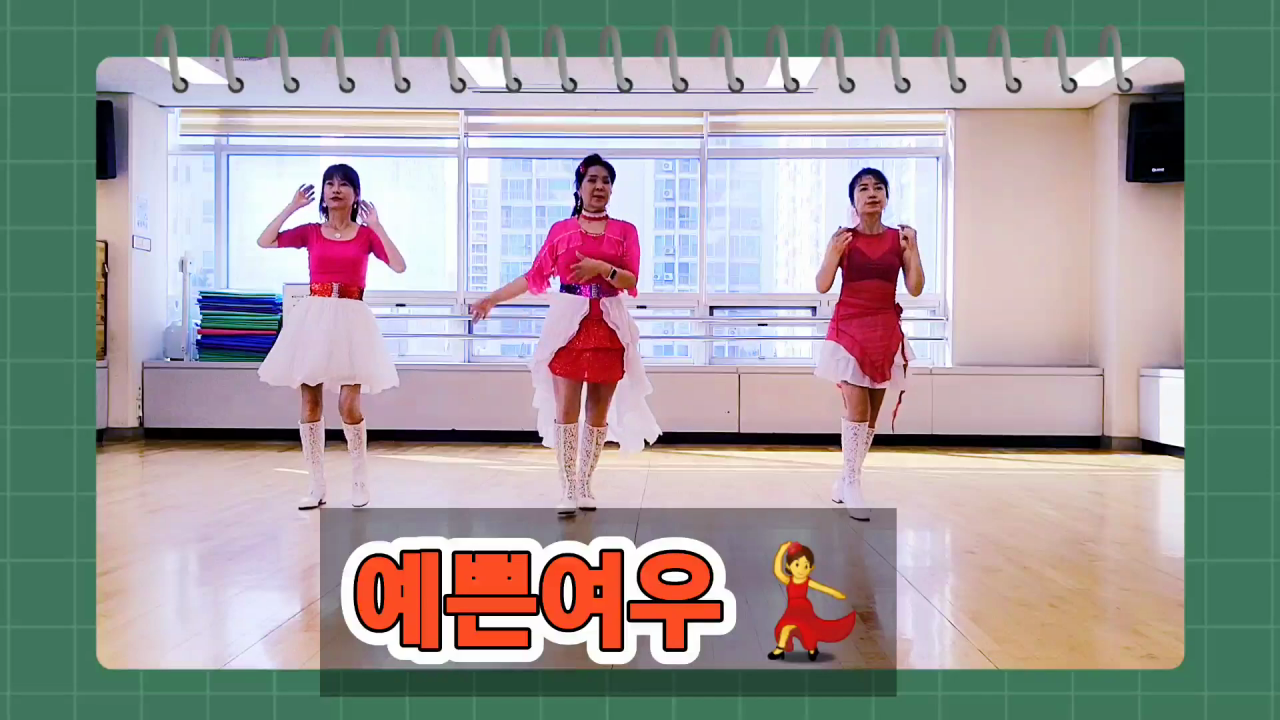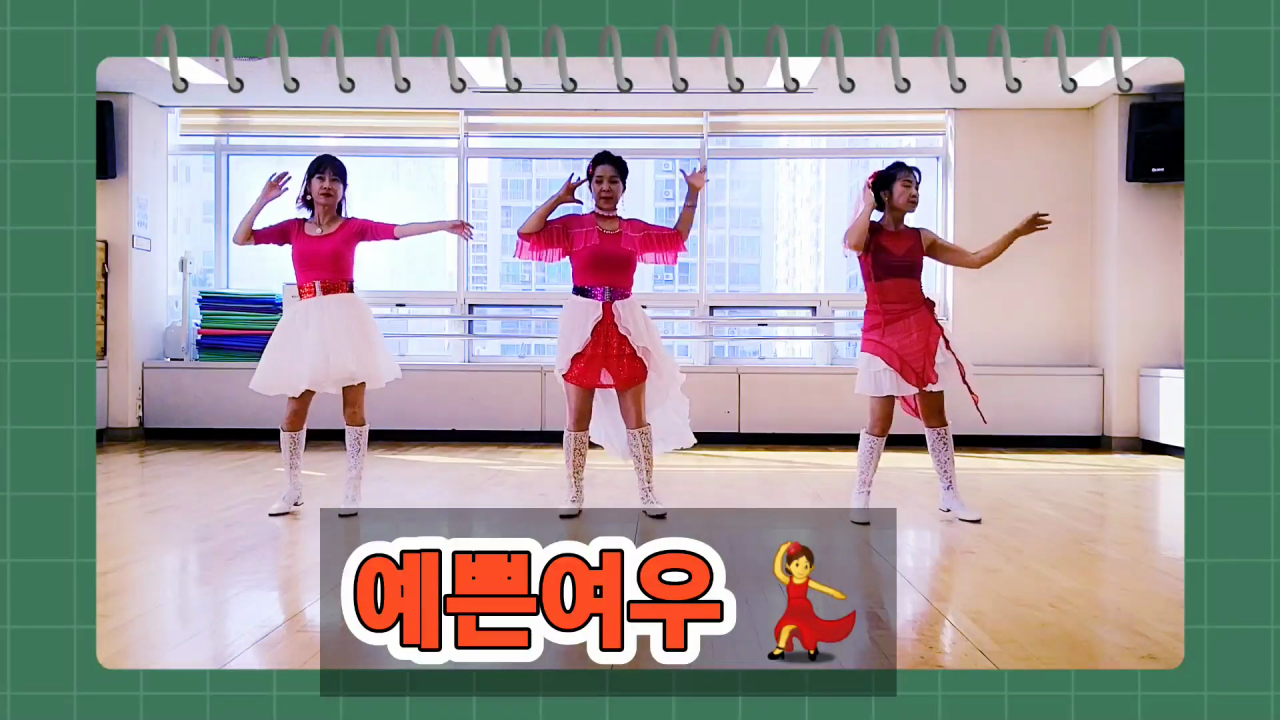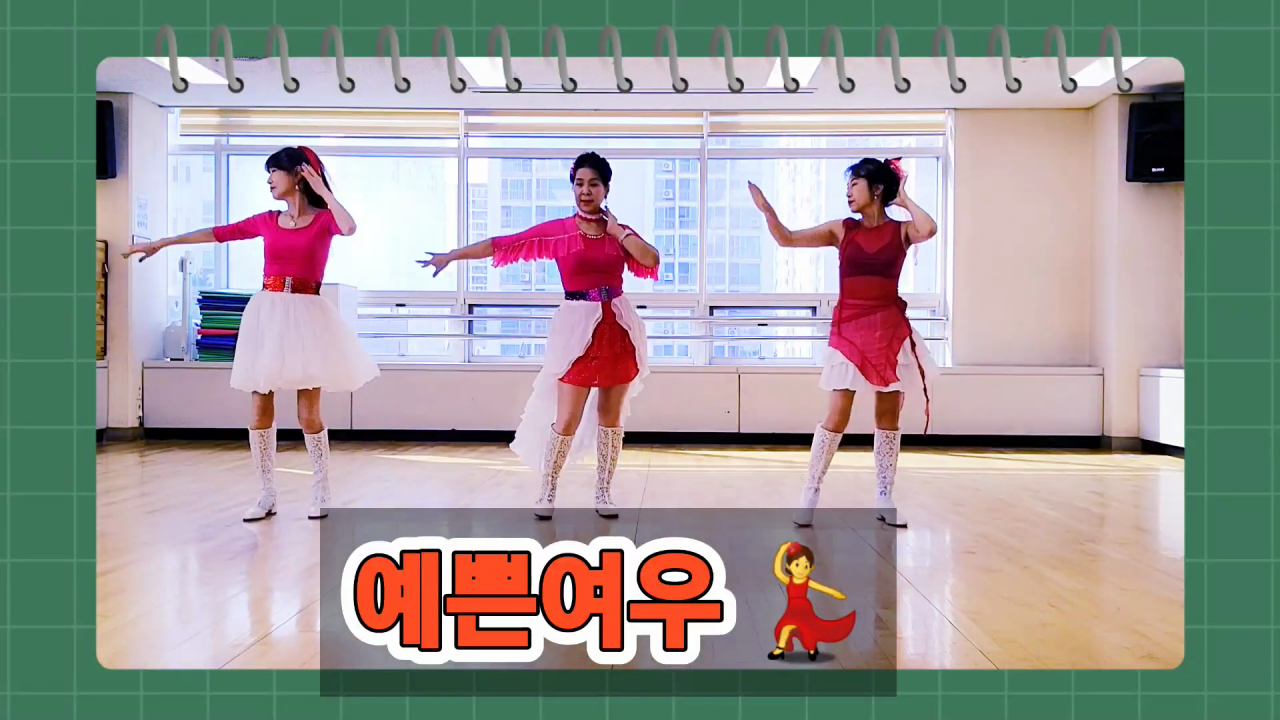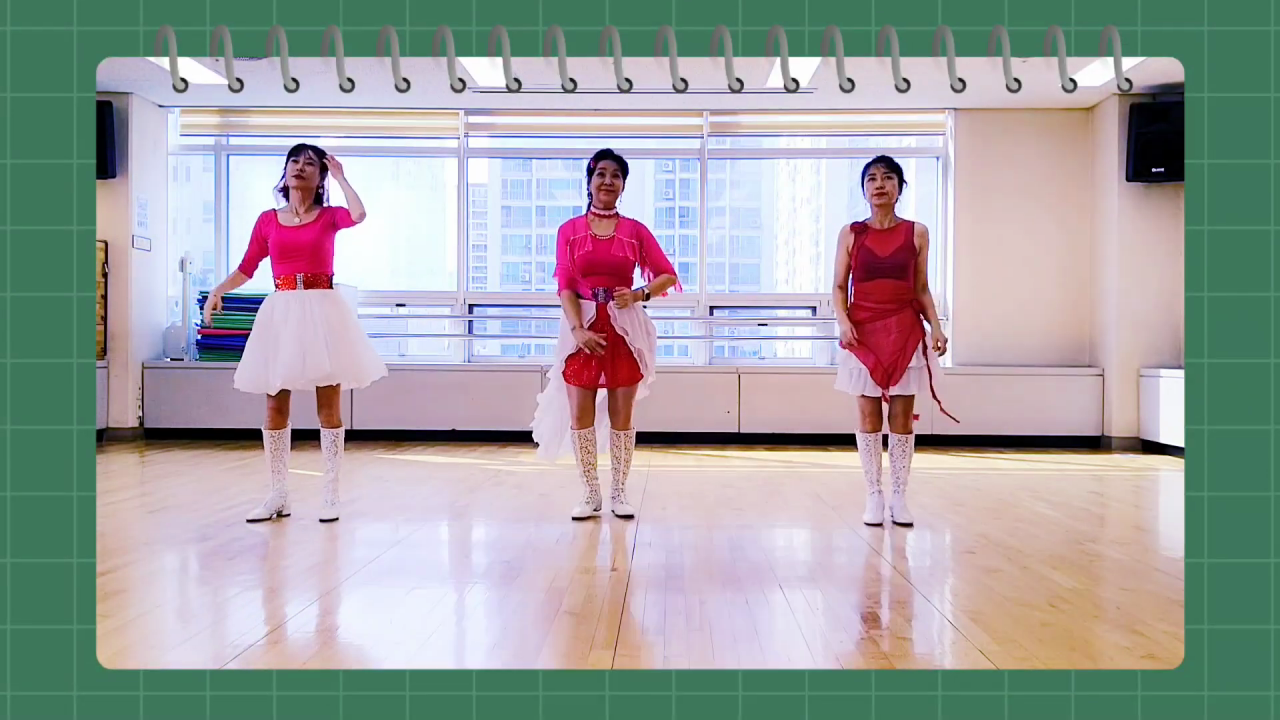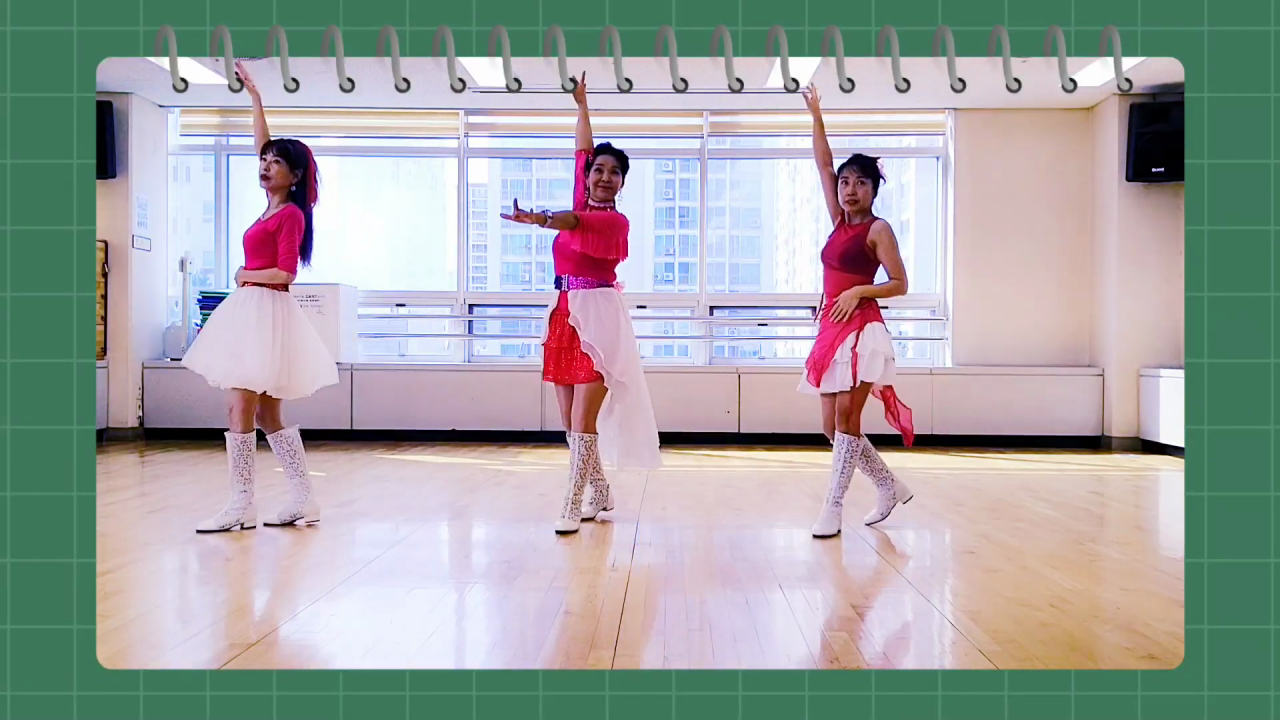
dt=1s
person 1, frame 1
left shoulder: (367, 236)
right shoulder: (310, 233)
left elbow: (399, 266)
right elbow: (264, 242)
left wrist: (377, 226)
right wrist: (293, 207)
left hip: (350, 319)
right hip: (313, 318)
left knee: (349, 406)
right knee: (310, 404)
left ankle: (359, 480)
right ankle: (317, 486)
person 1, frame 2
left shoulder: (353, 228)
right shoulder: (292, 229)
left elbow: (399, 230)
right elbow: (241, 239)
left wrist: (444, 225)
right wrist: (264, 199)
left hip: (345, 316)
right hip: (306, 320)
left knee: (354, 409)
right knee: (294, 412)
left ankle: (353, 491)
right ankle: (293, 489)
person 1, frame 3
left shoulder: (325, 219)
right shoulder: (266, 221)
left elbow: (350, 227)
right elbow: (216, 233)
left wrist: (321, 189)
right wrist: (161, 243)
left hip: (307, 315)
right hip: (266, 313)
left knee: (309, 414)
right knee: (260, 411)
left ankle: (321, 490)
right ankle: (268, 494)
person 1, frame 4
left shoulder: (330, 216)
right shoulder: (267, 220)
left elbow: (359, 213)
right elbow: (245, 269)
left wrist: (340, 176)
right wrist: (217, 291)
left hip: (323, 311)
right hip: (282, 313)
left knee: (328, 409)
right knee: (275, 409)
left ankle: (331, 494)
right ankle: (277, 495)
person 1, frame 5
left shoulder: (291, 214)
right shoulder: (275, 205)
left elbow: (286, 273)
right elbow: (261, 142)
left wrist: (245, 275)
right wrist: (252, 94)
left hip: (265, 312)
right hip: (252, 312)
left knee: (240, 414)
right knee: (267, 416)
left ankle: (241, 507)
right ankle: (303, 500)
person 2, frame 1
left shoulder: (625, 231)
right shoulder: (560, 230)
left elbow: (630, 283)
right elbow: (535, 277)
left wrist: (602, 267)
right wrist: (493, 299)
left hip: (609, 326)
right hip: (567, 324)
left knee: (598, 415)
right knee: (565, 413)
left ankle: (584, 485)
right ankle: (569, 490)
person 2, frame 2
left shoulder: (637, 231)
right shoulder: (572, 227)
left elbow: (676, 238)
right elbow: (526, 233)
left wrist: (693, 196)
right wrist: (558, 199)
left hip: (625, 325)
right hip: (583, 325)
left knee: (636, 416)
right knee: (578, 418)
left ankle: (647, 491)
right ankle: (575, 492)
person 2, frame 3
left shoulder: (622, 234)
right shoulder: (555, 231)
left elbow: (652, 261)
right elbow: (501, 244)
left wrist: (617, 229)
right wrist: (452, 255)
left hip: (618, 327)
right hip: (578, 327)
left knee: (611, 417)
right knee: (566, 420)
left ankle: (603, 491)
right ankle: (548, 490)
person 2, frame 4
left shoulder: (636, 231)
right shoulder: (570, 230)
left elbow: (668, 276)
right elbow: (565, 283)
left wrist: (640, 293)
right wrist: (577, 329)
left hip: (625, 327)
right hip: (584, 329)
left knee: (621, 418)
right knee: (580, 417)
left ankle: (618, 493)
right ankle: (591, 494)
person 2, frame 5
left shoulder: (616, 221)
right shoulder: (582, 205)
left elbow: (574, 222)
right elbow: (583, 151)
left wrist: (540, 219)
right wrist: (581, 104)
left hip: (597, 318)
right hip: (564, 317)
left knee: (583, 421)
right knee: (572, 421)
left ankle: (573, 506)
right ankle: (601, 493)
person 3, frame 1
left shoulder: (900, 239)
right shoulder: (844, 239)
left elbow: (915, 289)
right elbow: (822, 286)
left wrist: (912, 249)
right wrist: (835, 251)
left hip: (886, 331)
right hip: (848, 329)
left knee: (870, 417)
right knee: (857, 411)
left ankle: (844, 481)
right ankle: (852, 486)
person 3, frame 2
left shoulder: (921, 237)
right shoulder: (868, 233)
left elbow: (974, 260)
right elbow: (852, 243)
left wrist: (1018, 231)
right wrist: (867, 205)
left hip: (923, 331)
right hip: (882, 334)
left knee: (936, 416)
right knee: (880, 421)
left ankle: (949, 494)
right ankle: (861, 494)
person 3, frame 3
left shoulder: (902, 230)
right shoulder: (841, 229)
left elbow: (929, 229)
right elbow: (787, 239)
left wrist: (904, 201)
right wrist: (766, 209)
left hip: (891, 330)
right hip: (849, 331)
left knee: (888, 418)
right knee: (836, 417)
left ankle: (885, 497)
right ankle: (811, 489)
person 3, frame 4
left shoulder: (917, 233)
right shoulder: (851, 234)
left elbow: (921, 289)
right elbow: (840, 286)
left wrist: (936, 327)
right wrist: (843, 321)
left hip: (905, 331)
right hip: (864, 333)
left knee: (902, 418)
right knee: (869, 418)
left ankle: (898, 497)
right ankle: (874, 495)
person 3, frame 5
left shoulder: (878, 229)
right shoulder: (839, 222)
left elbow: (900, 283)
right elbow: (823, 164)
left wrist: (859, 291)
right wrist: (815, 117)
left hip: (859, 331)
right hip: (832, 331)
left knee: (846, 420)
right knee: (834, 425)
left ankle: (833, 508)
right ankle: (889, 486)
